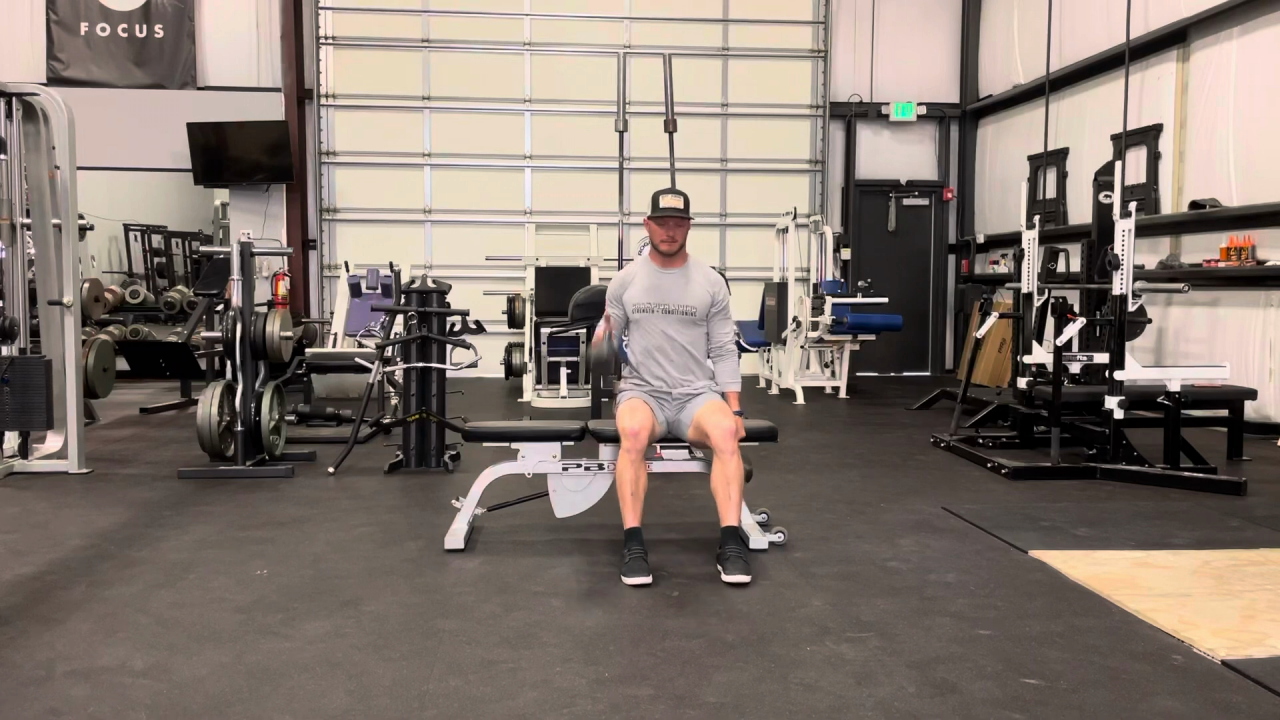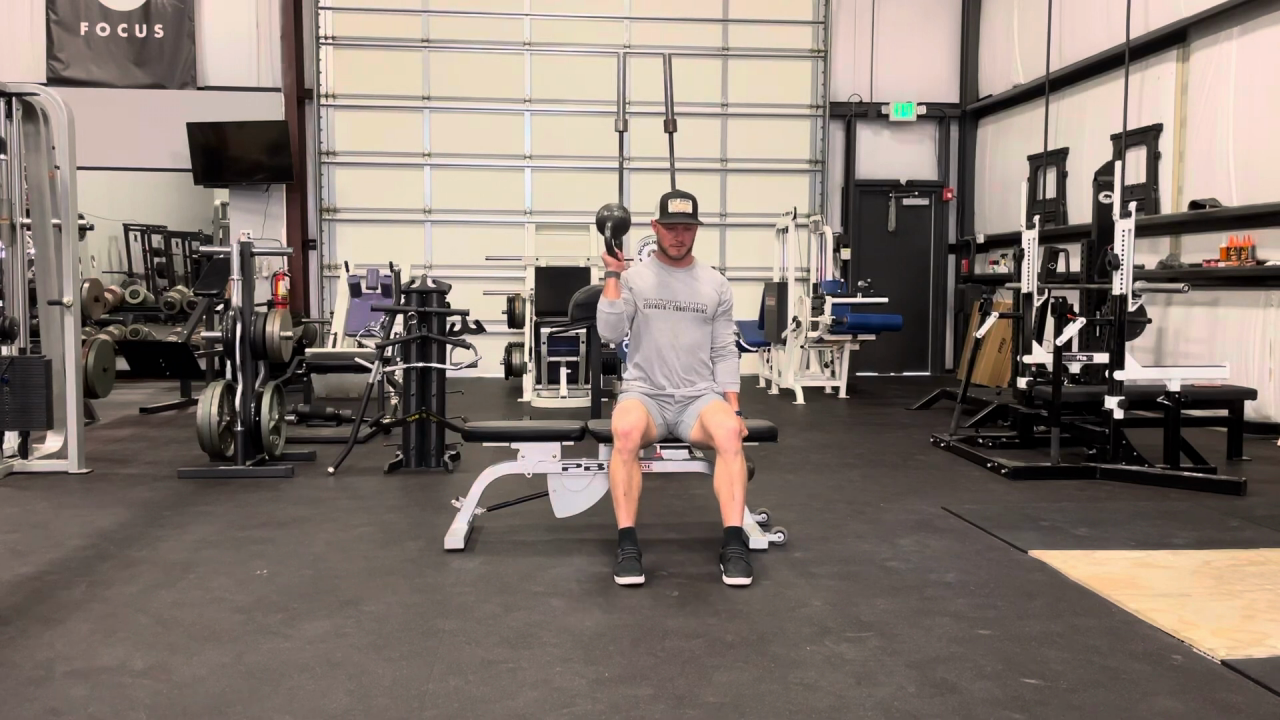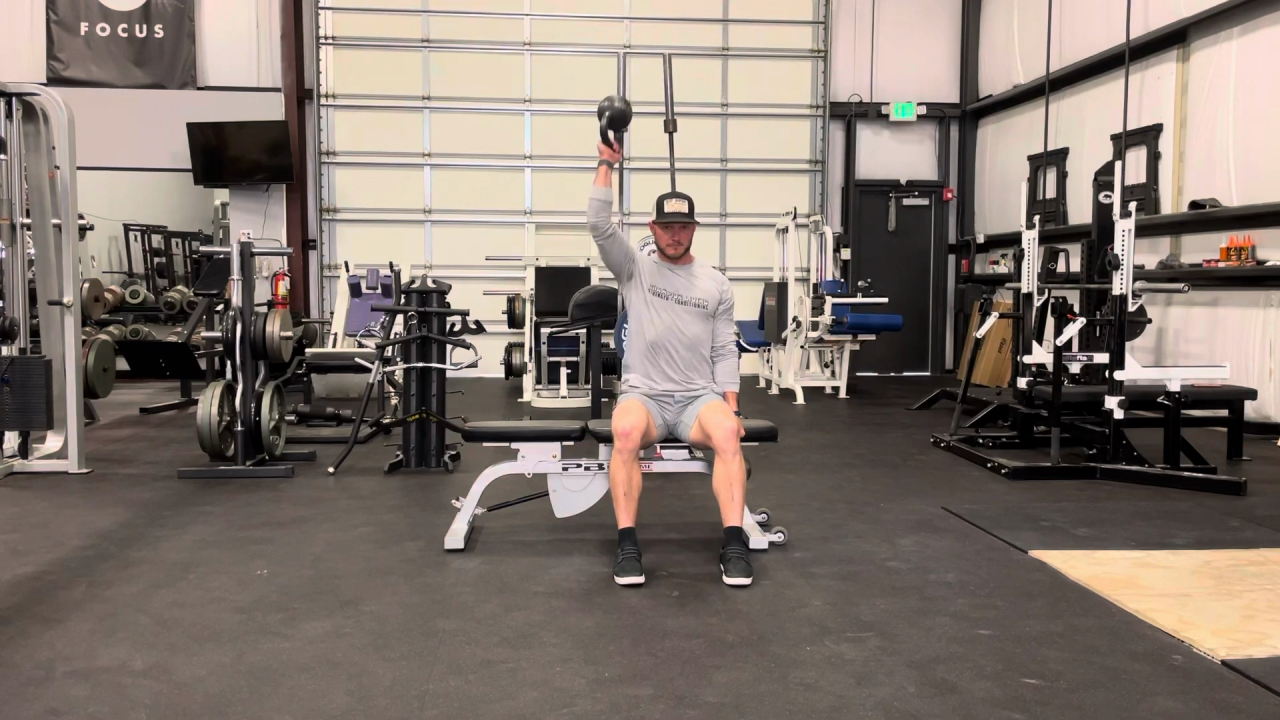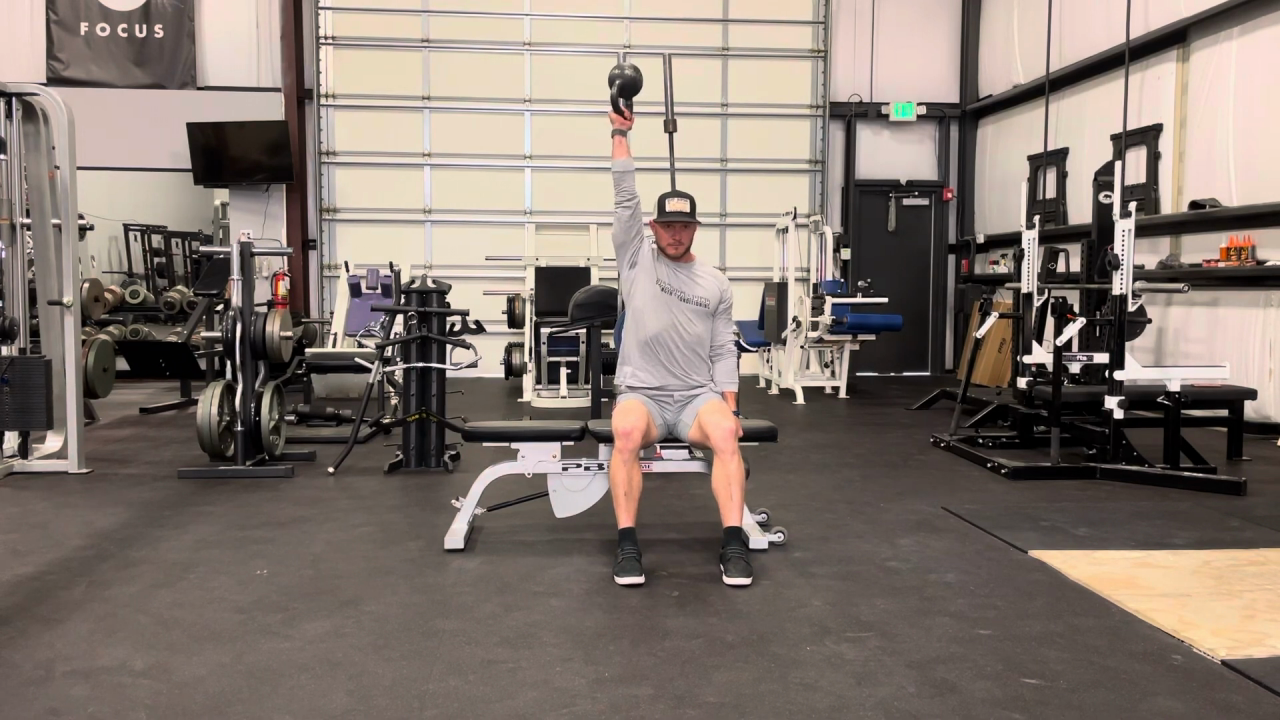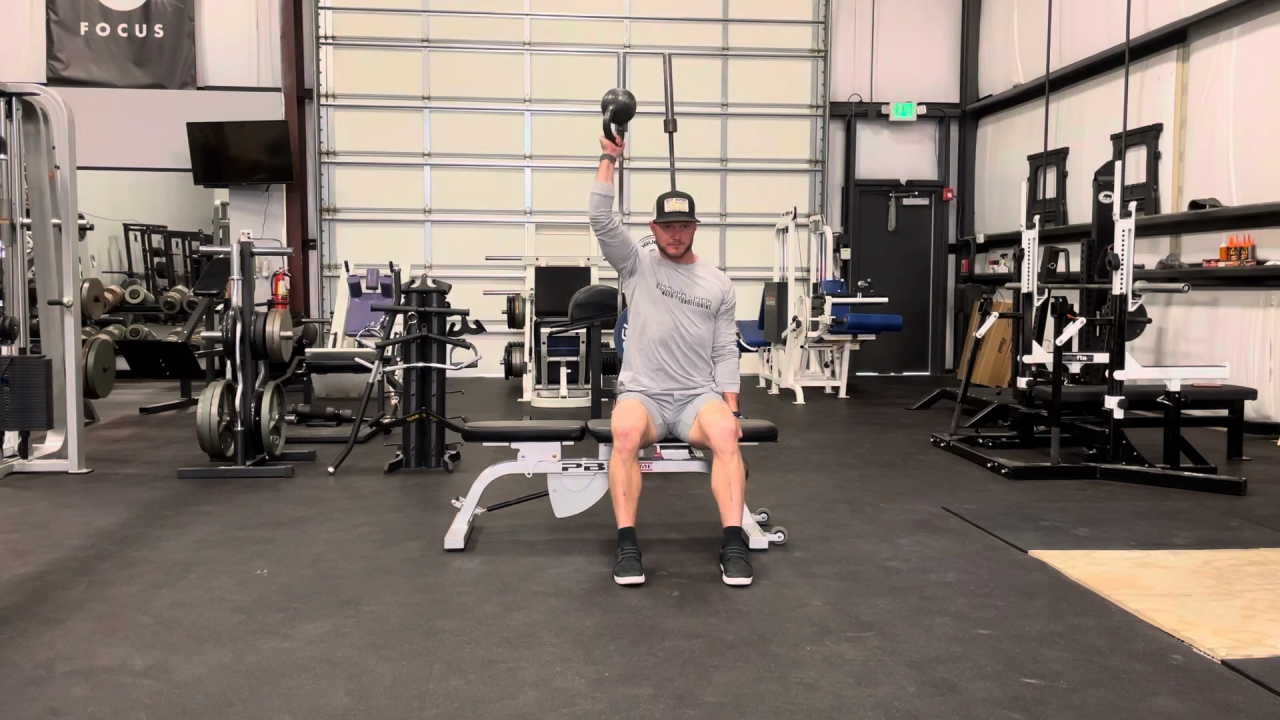
dt=1s
person 1, frame 1
left shoulder: (711, 282)
right shoulder: (626, 280)
left elbow: (724, 350)
right elbow: (610, 335)
left wrist: (734, 408)
right wrist: (603, 336)
left hip: (697, 392)
right hip: (643, 391)
left knee: (725, 433)
right knee: (634, 433)
left ankle: (731, 543)
right ankle: (633, 543)
person 1, frame 2
left shoulder: (716, 284)
right shoulder: (633, 278)
left elbow: (724, 352)
right elbow: (610, 332)
left wrist: (734, 409)
right wrist: (612, 274)
left hip: (699, 396)
right hip: (644, 393)
left knee: (729, 433)
right knee: (625, 432)
left ankle: (733, 544)
right ankle: (627, 544)
person 1, frame 3
left shoulder: (716, 285)
right shoulder: (635, 268)
left elbow: (725, 352)
right elbow: (598, 224)
left wrist: (732, 407)
right wrist: (606, 165)
left hip: (699, 396)
right hip: (644, 394)
left knee: (727, 433)
right knee: (625, 432)
left ankle: (734, 544)
right ankle: (627, 544)
person 1, frame 4
left shoulder: (715, 284)
right shoulder: (636, 259)
left elbow: (723, 350)
right elbow: (625, 196)
left wrist: (730, 406)
right wrist: (620, 132)
left hip: (697, 395)
right hip: (642, 393)
left knee: (726, 434)
right knee: (626, 433)
left ankle: (733, 545)
right ankle: (627, 544)
person 1, frame 5
left shoulder: (718, 284)
right shoulder: (637, 264)
left elbow: (725, 352)
right elbow: (601, 219)
left wrist: (731, 408)
right wrist: (609, 156)
left hip: (698, 395)
right hip: (642, 393)
left knee: (725, 435)
right knee: (625, 432)
left ankle: (733, 544)
right ankle: (627, 544)
